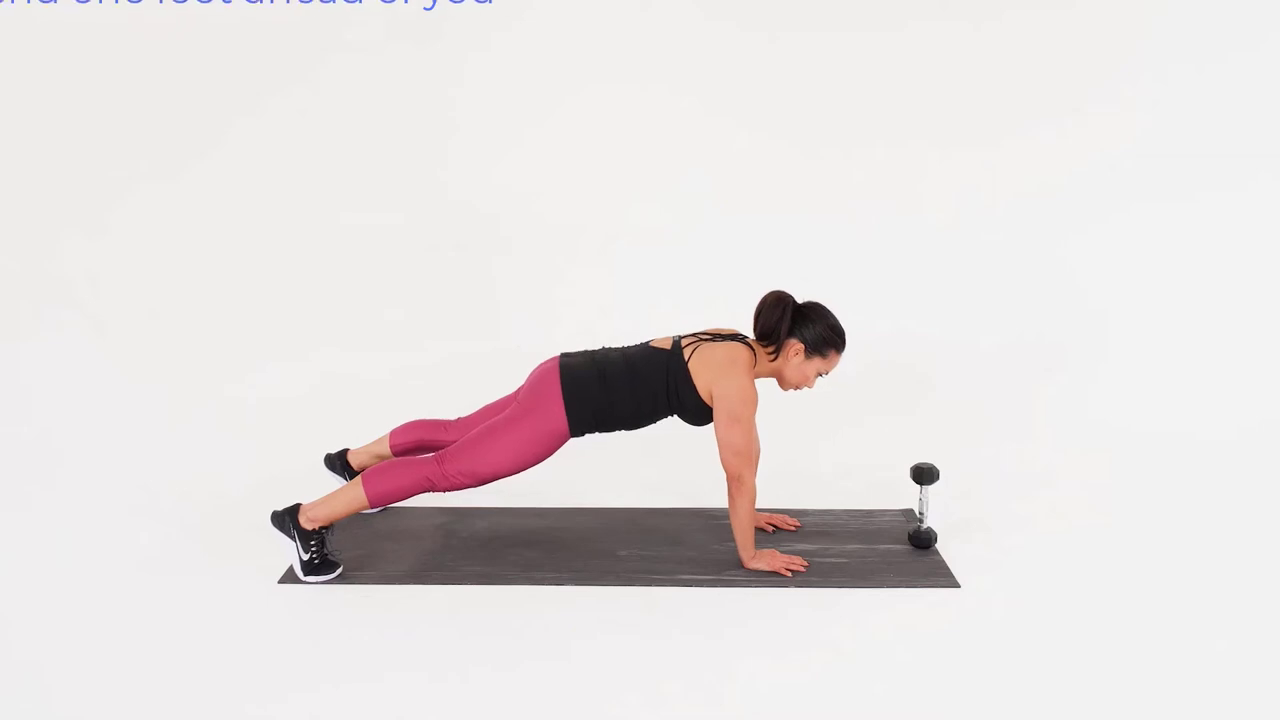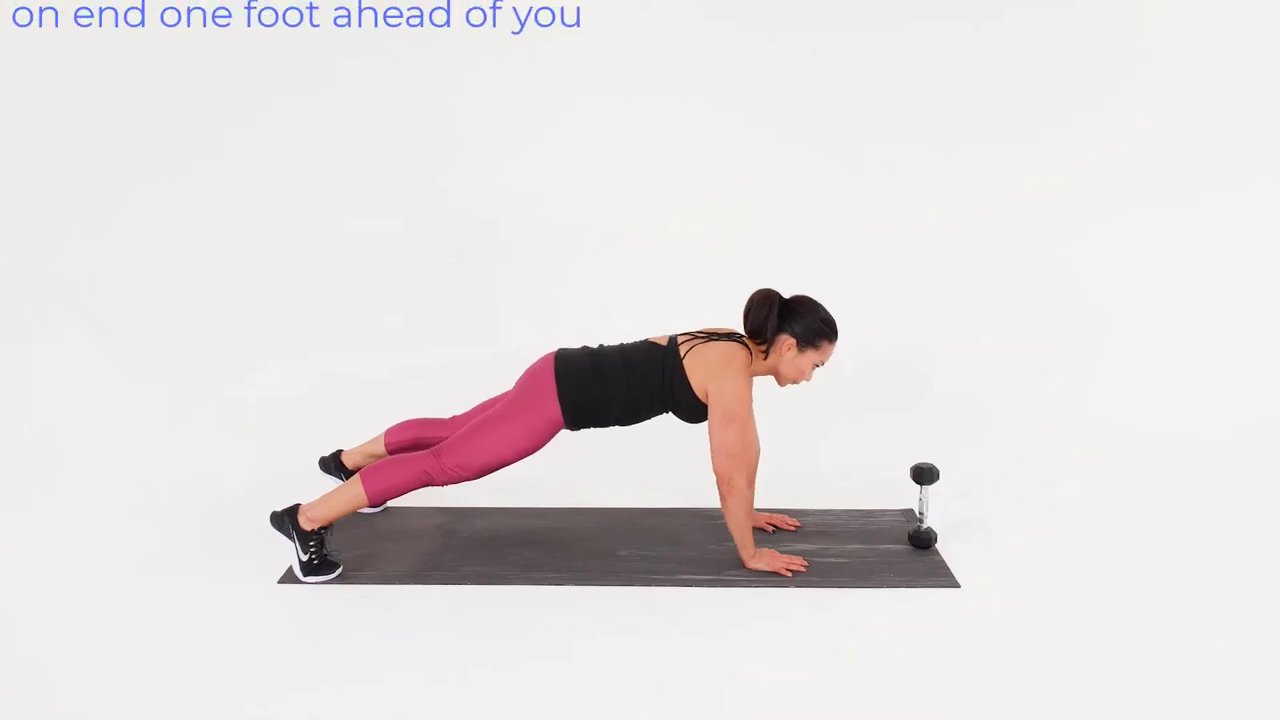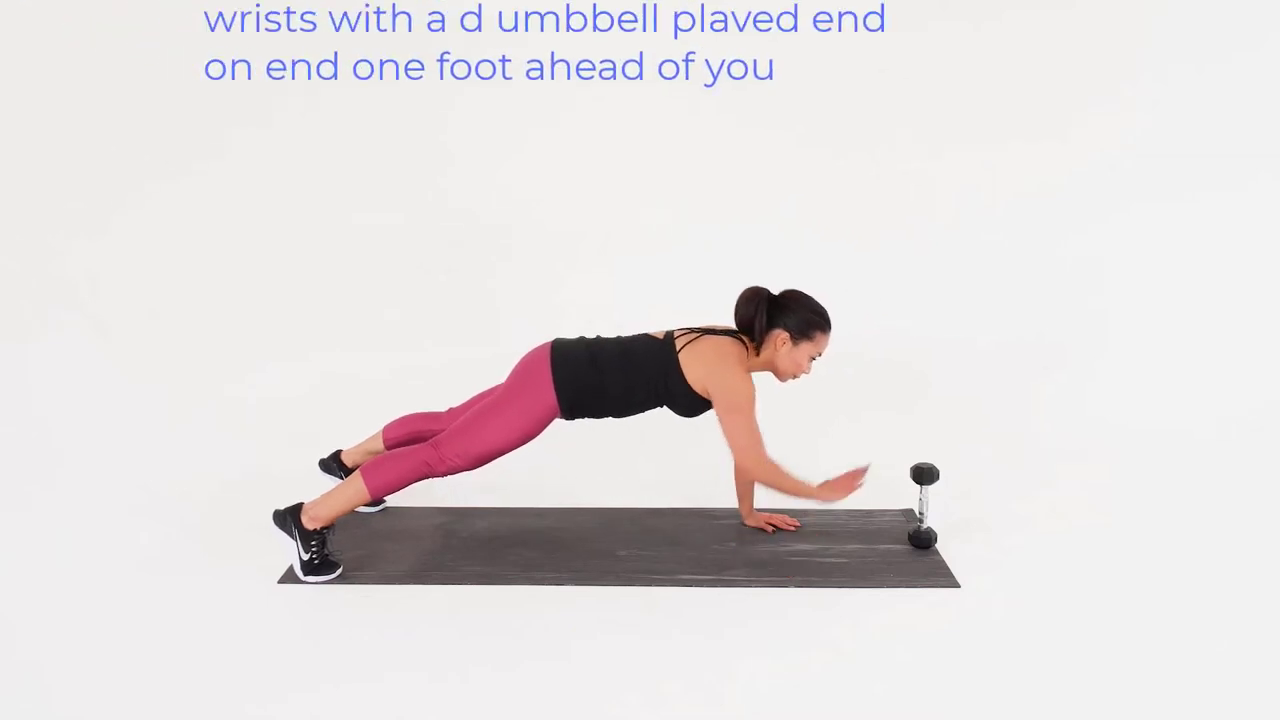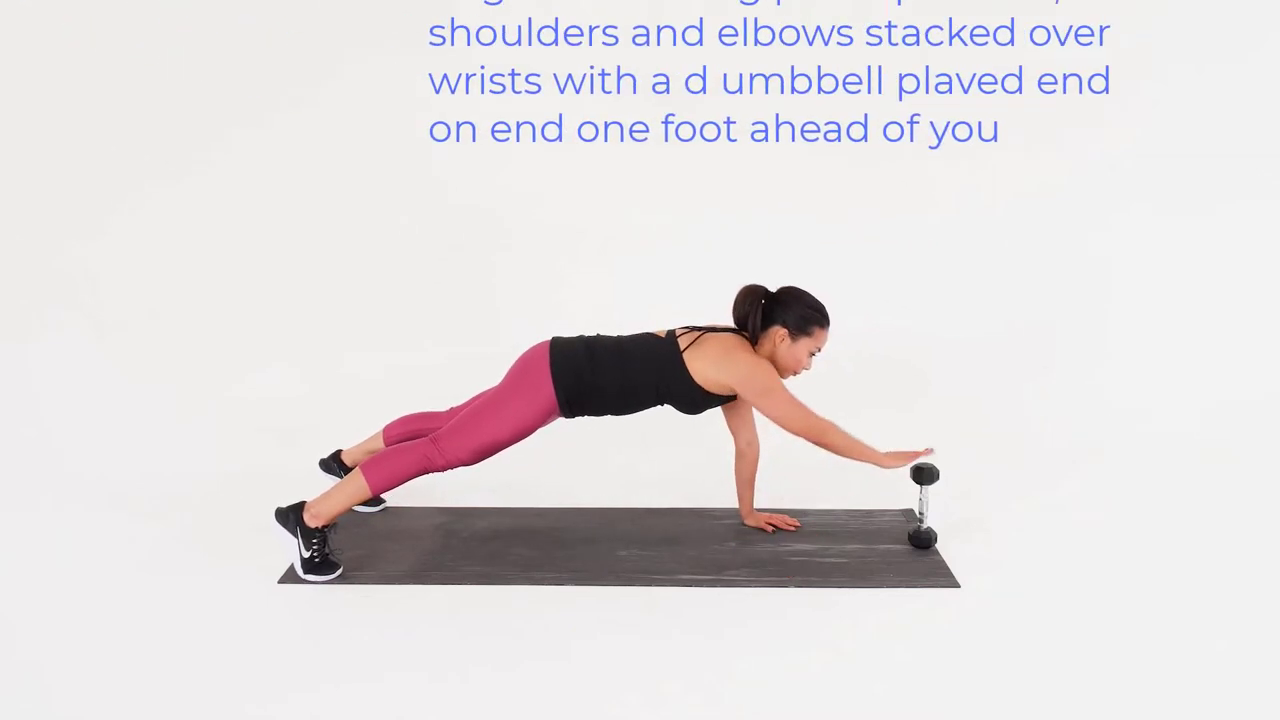
dt=0.2s
person 1, frame 1
left shoulder: (736, 349)
right shoulder: (737, 377)
left elbow: (747, 444)
right elbow: (740, 475)
left wrist: (752, 513)
right wrist: (750, 554)
left hip: (562, 381)
right hip: (564, 406)
left knee: (456, 433)
right knee: (447, 468)
left ankle: (354, 459)
right ankle: (308, 519)
person 1, frame 2
left shoulder: (734, 348)
right shoulder: (732, 374)
left elbow: (746, 445)
right elbow: (730, 475)
left wrist: (750, 512)
right wrist: (750, 554)
left hip: (558, 378)
right hip: (559, 396)
left knee: (453, 430)
right knee: (445, 462)
left ankle: (348, 461)
right ankle: (306, 519)
person 1, frame 3
left shoulder: (732, 345)
right shoulder: (730, 370)
left elbow: (749, 447)
right elbow: (753, 462)
left wrist: (749, 511)
right wrist: (816, 493)
left hip: (558, 370)
right hip: (554, 384)
left knee: (449, 425)
right knee: (443, 454)
left ankle: (347, 460)
right ankle: (308, 519)
person 1, frame 4
left shoulder: (734, 350)
right shoulder: (738, 362)
left elbow: (745, 438)
right elbow: (810, 428)
left wrist: (748, 511)
right wrist: (880, 457)
left hip: (563, 371)
right hip: (555, 377)
left knee: (447, 423)
right knee: (443, 448)
left ankle: (348, 459)
right ankle: (310, 517)
